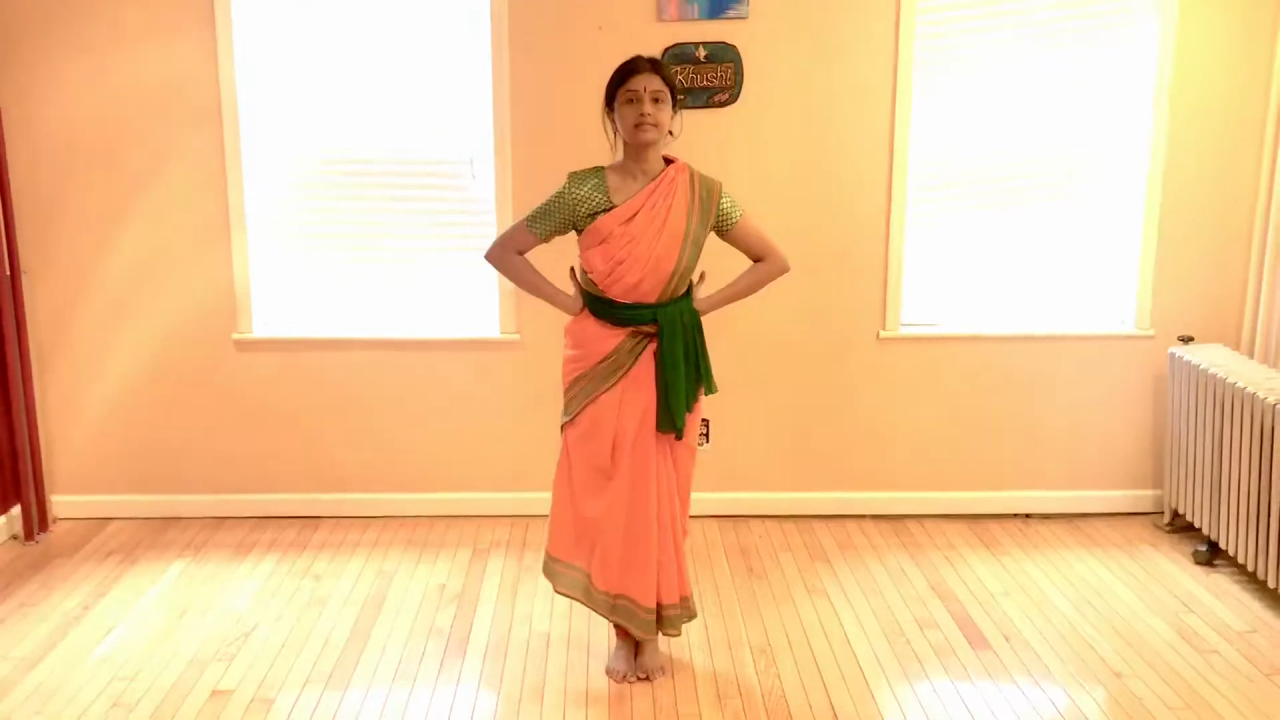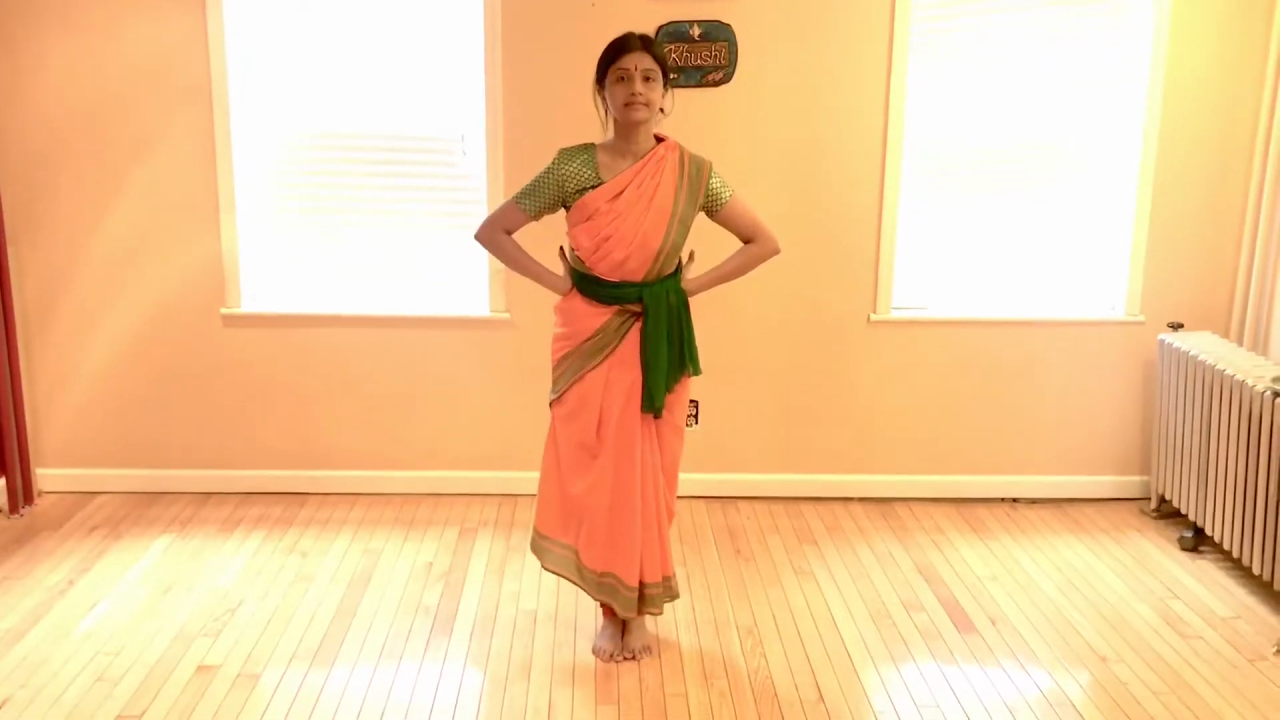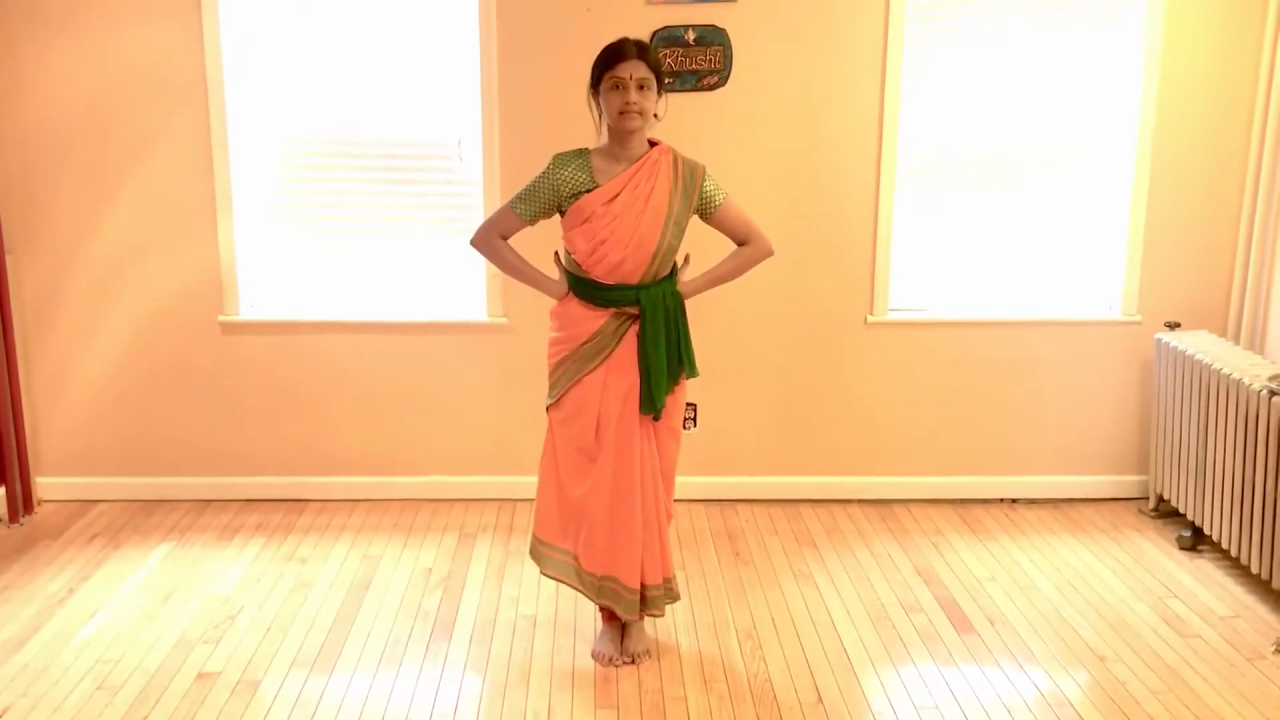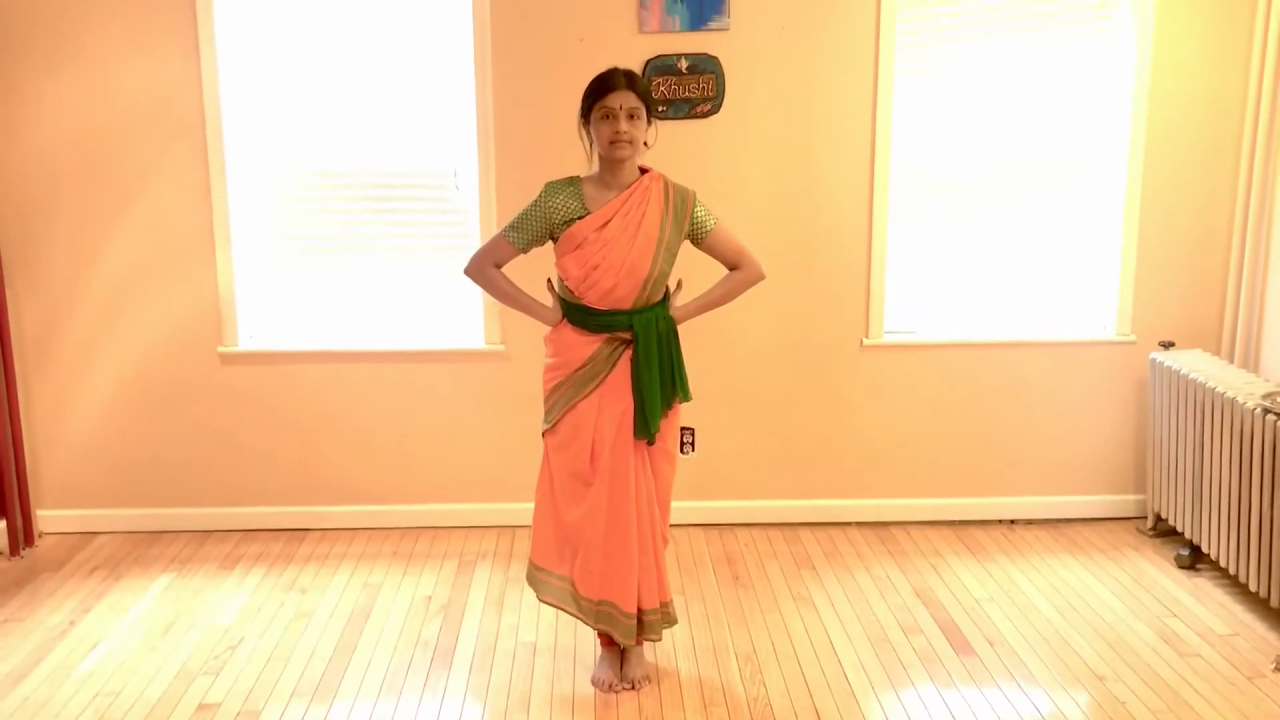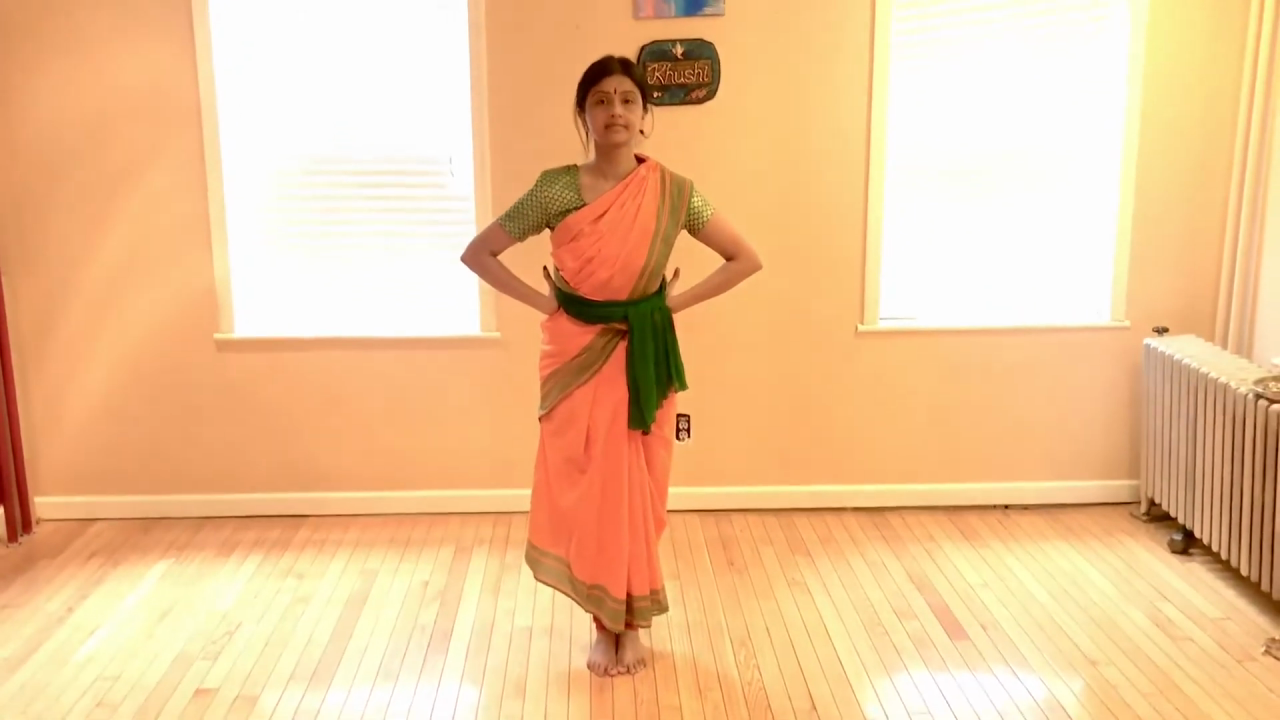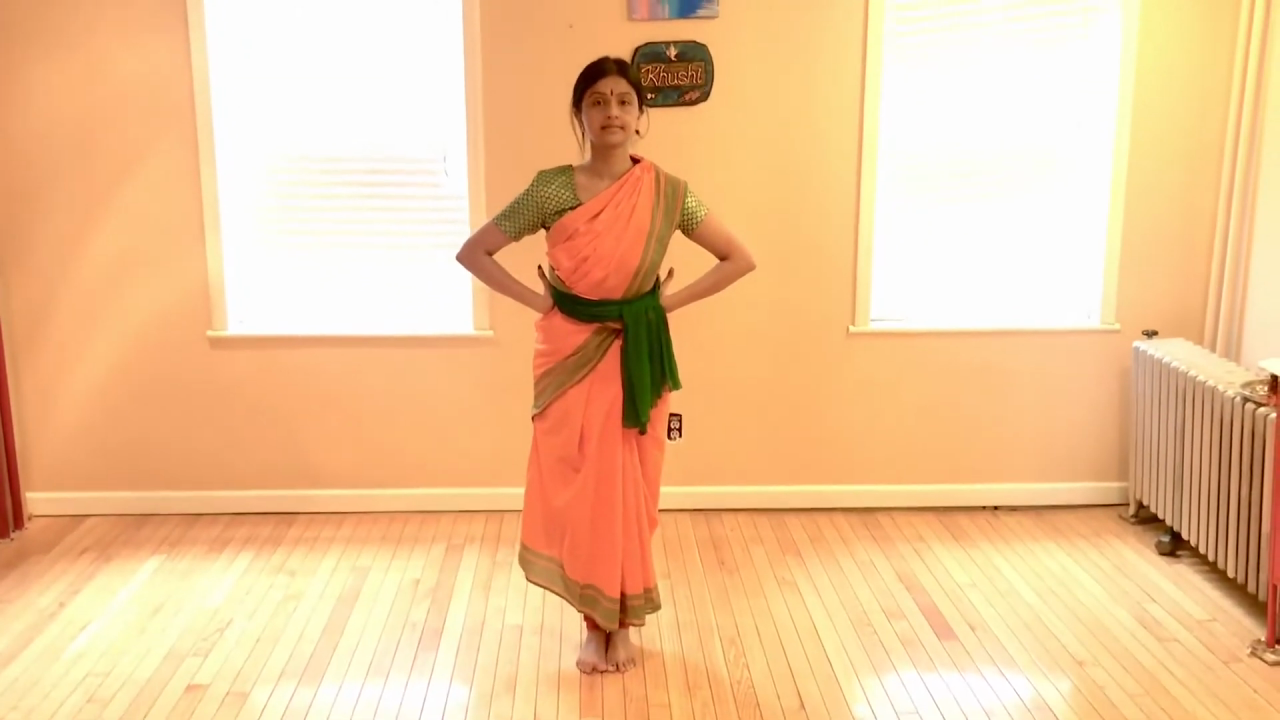
dt=0.7s
person 1, frame 1
left shoulder: (702, 193)
right shoulder: (584, 190)
left elbow: (774, 260)
right elbow: (502, 251)
left wrist: (705, 303)
right wrist: (569, 302)
left hip: (669, 360)
right hip: (602, 357)
left knee: (660, 493)
right knee: (607, 493)
left ankle: (652, 628)
right ankle: (623, 629)
person 1, frame 2
left shoulder: (692, 173)
right shoulder: (572, 167)
left elbow: (764, 242)
right elbow: (491, 231)
left wrist: (693, 284)
right wrist: (558, 282)
left hip: (656, 340)
right hip: (589, 337)
left knee: (647, 473)
right knee: (593, 473)
left ankle: (638, 608)
right ankle: (608, 609)
person 1, frame 3
left shoulder: (686, 176)
right shoulder: (568, 172)
left elbow: (758, 244)
right elbow: (487, 236)
left wrist: (690, 287)
right wrist: (554, 286)
left hip: (653, 343)
right hip: (586, 341)
left knee: (645, 477)
right knee: (592, 476)
left ankle: (638, 611)
right ankle: (609, 612)
person 1, frame 4
left shoulder: (675, 202)
right shoulder: (559, 200)
left elbow: (748, 268)
right elbow: (480, 264)
left wrist: (681, 311)
right wrist: (546, 313)
left hip: (646, 370)
right hip: (580, 367)
left knee: (642, 504)
right knee: (589, 502)
left ankle: (637, 637)
right ankle: (607, 639)
person 1, frame 5
left shoulder: (672, 192)
right shoulder: (554, 189)
left elbow: (745, 259)
right elbow: (477, 253)
left wrist: (676, 301)
right wrist: (543, 302)
left hip: (642, 357)
right hip: (576, 356)
left knee: (636, 490)
right knee: (586, 490)
left ankle: (633, 622)
right ankle: (602, 623)
person 1, frame 6
left shoulder: (667, 192)
right shoulder: (551, 189)
left elbow: (740, 258)
right elbow: (472, 252)
left wrist: (670, 300)
right wrist: (538, 300)
left hip: (635, 356)
right hip: (570, 354)
left knee: (630, 489)
right knee: (577, 488)
left ankle: (624, 620)
right ankle: (593, 622)
